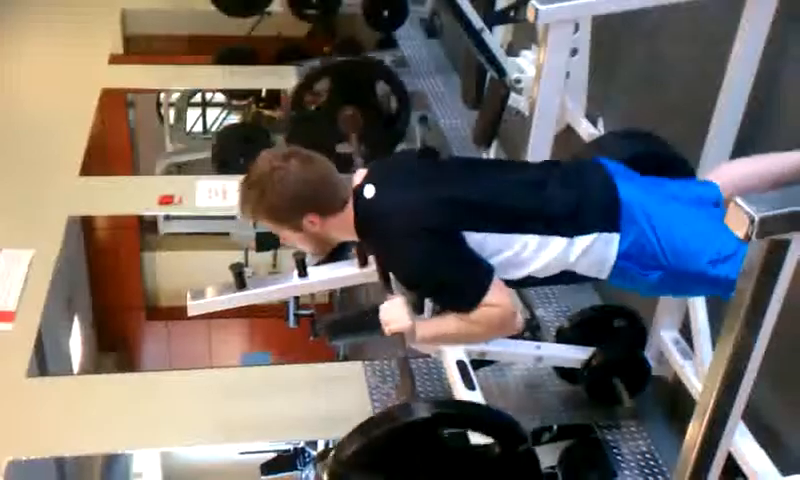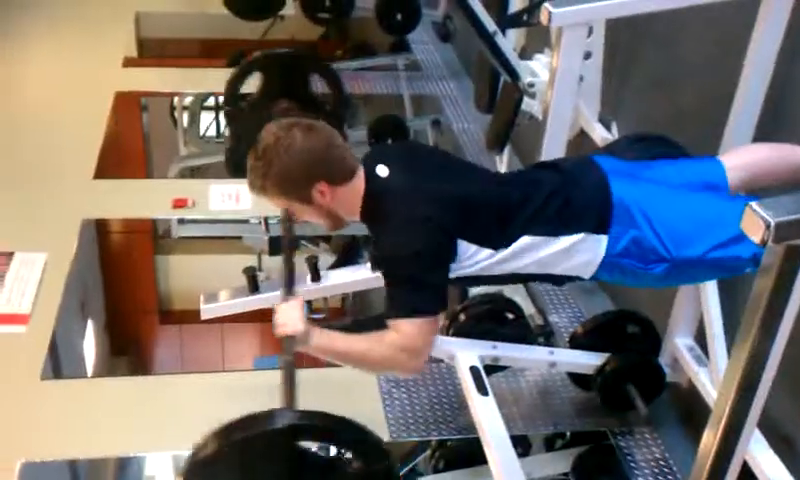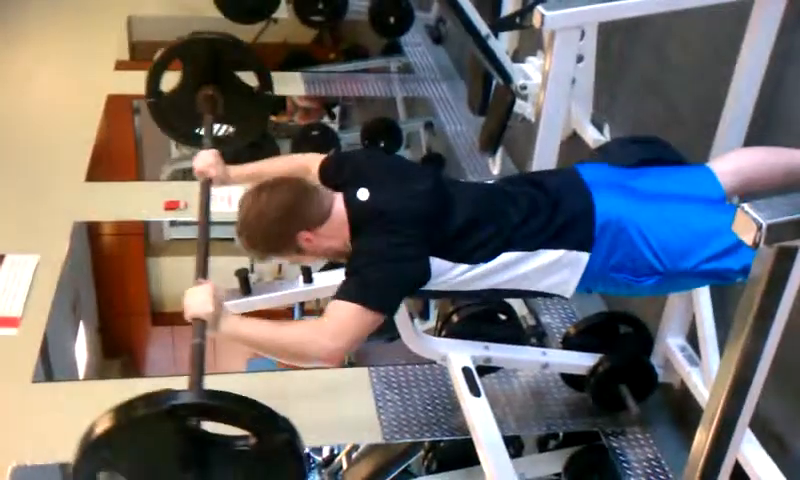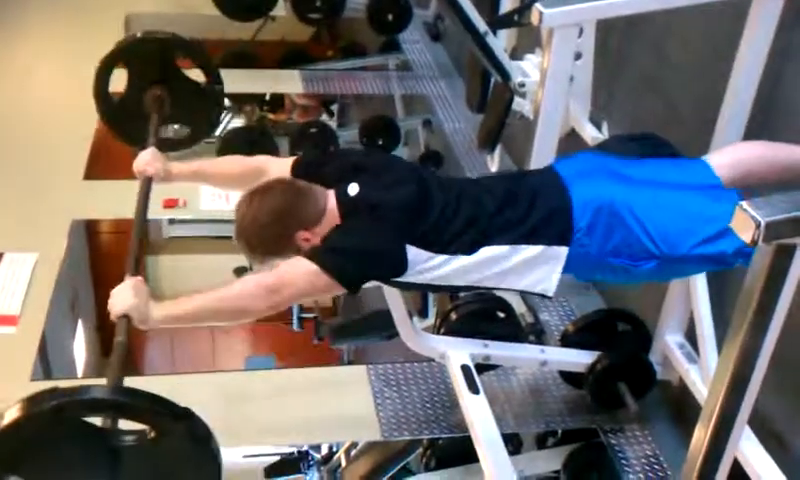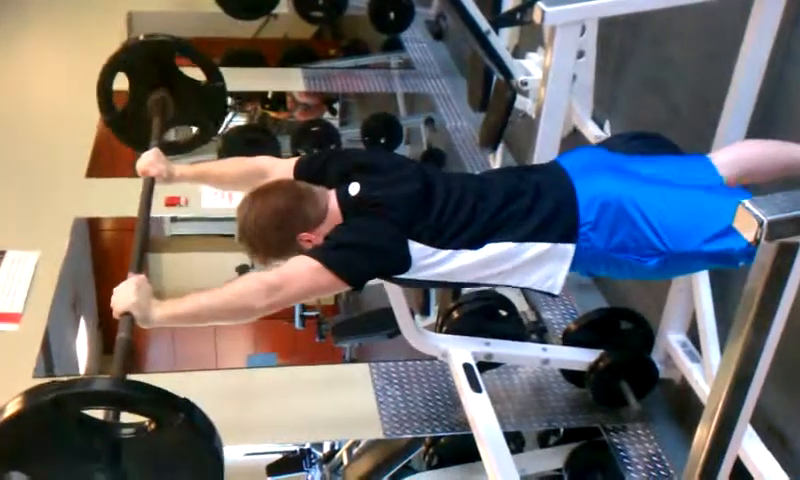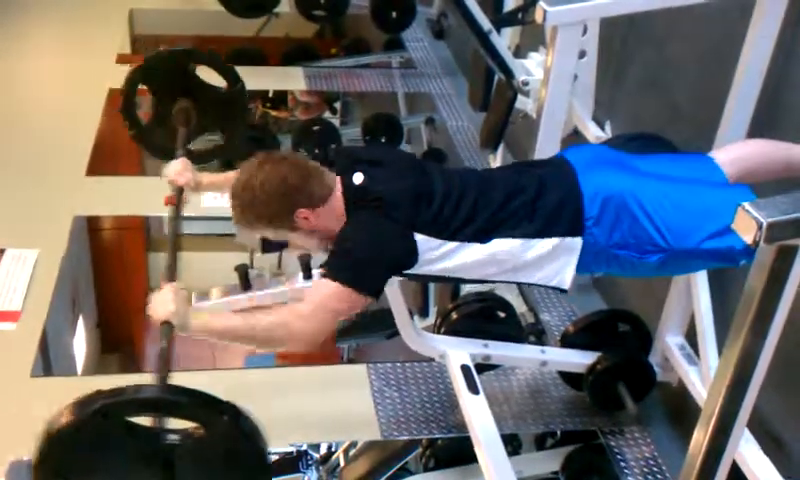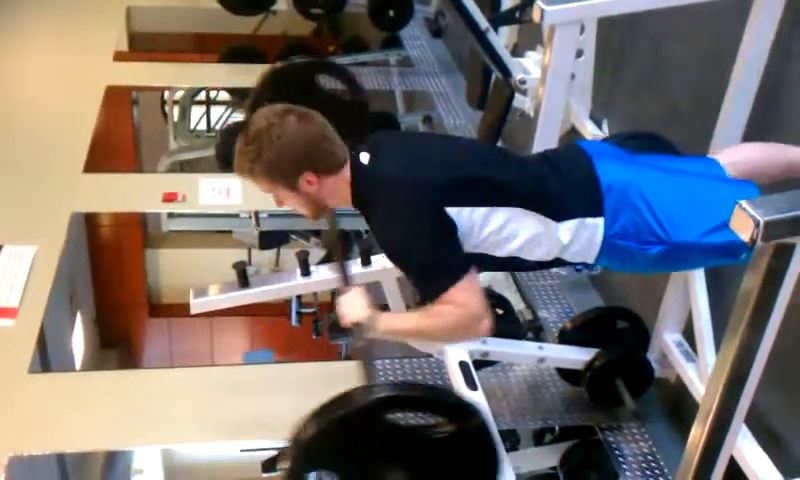
dt=0.4s
person 1, frame 1
left shoulder: (410, 244)
right shoulder: (383, 174)
left elbow: (505, 316)
left wrist: (417, 329)
right wrist: (343, 177)
left hip: (616, 237)
right hip: (591, 184)
left knee: (746, 256)
right knee: (713, 195)
person 1, frame 2
left shoulder: (406, 236)
right shoulder: (384, 159)
left elbow: (408, 353)
left wrist: (311, 338)
right wrist: (288, 166)
left hip: (612, 234)
right hip: (590, 183)
right knee: (731, 177)
person 1, frame 3
left shoulder: (386, 247)
right shoulder: (359, 173)
left elbow: (328, 343)
right elbow: (306, 165)
left wrist: (222, 320)
right wrist: (231, 173)
left hip: (595, 243)
right hip: (577, 191)
right knee: (720, 181)
person 1, frame 4
left shoulder: (368, 238)
right shoulder: (348, 169)
left elbow: (269, 294)
right elbow: (263, 169)
left wrist: (152, 311)
right wrist: (174, 168)
left hip: (582, 232)
right hip: (567, 184)
right knee: (715, 175)
person 1, frame 5
left shoulder: (372, 235)
right shoulder: (348, 169)
left elbow: (272, 292)
right elbow: (266, 168)
left wrist: (154, 310)
right wrist: (177, 170)
left hip: (587, 227)
right hip: (570, 177)
right knee: (719, 173)
person 1, frame 6
left shoulder: (378, 233)
right shoulder: (354, 166)
left elbow: (303, 326)
right elbow: (281, 175)
left wrist: (188, 318)
right wrist: (202, 179)
left hip: (593, 225)
right hip: (577, 175)
right knee: (718, 171)
person 1, frame 7
left shoulder: (403, 218)
right shoulder: (372, 152)
left elbow: (472, 319)
left wrist: (374, 320)
left hip: (603, 216)
right hip: (585, 170)
right knee: (719, 173)
